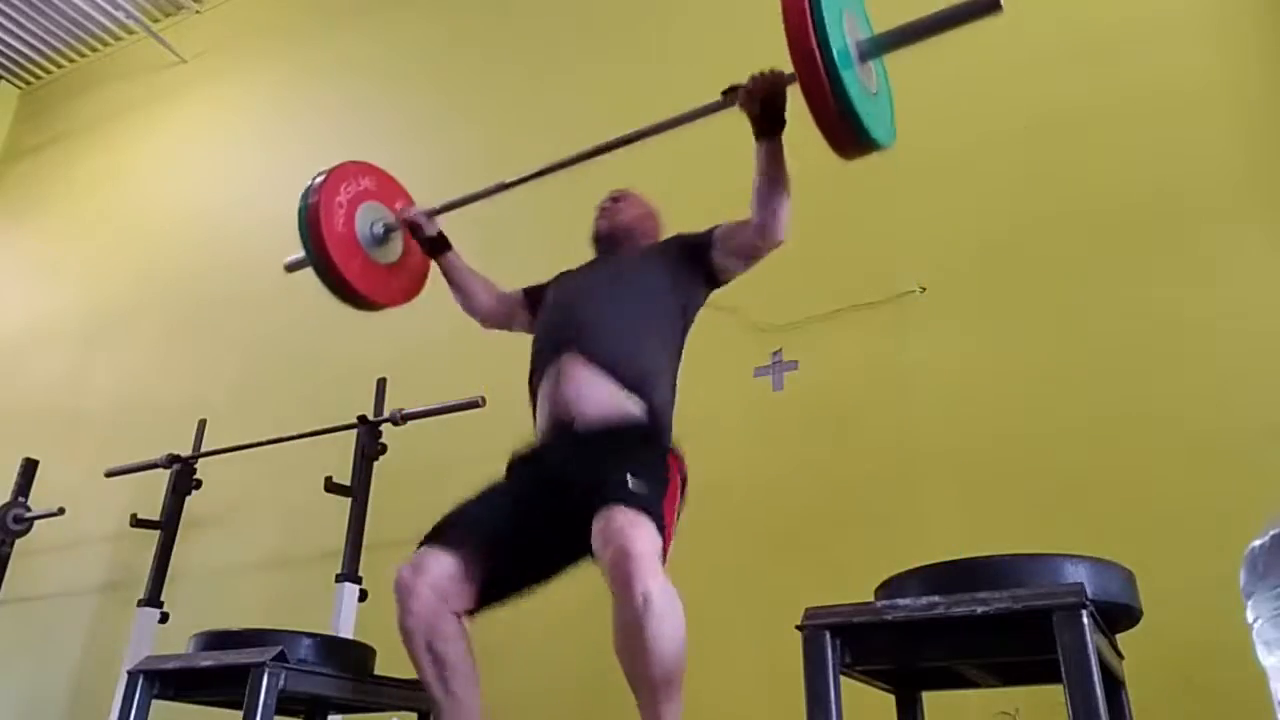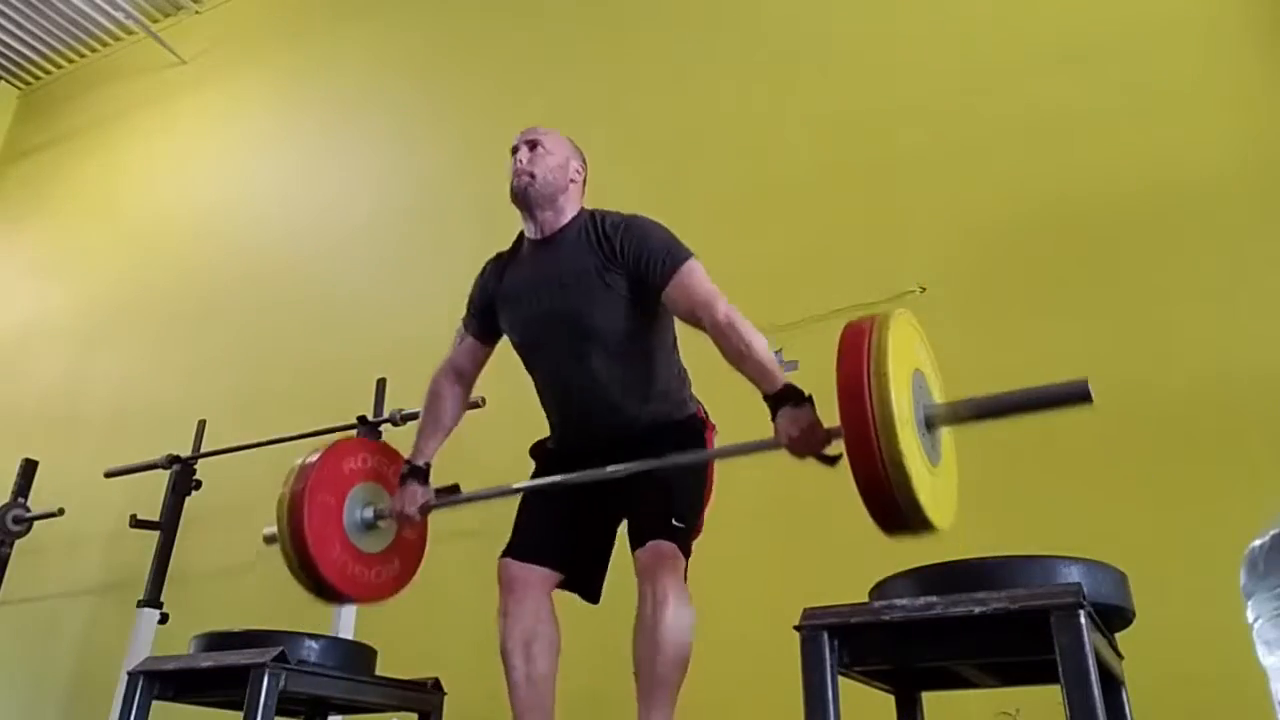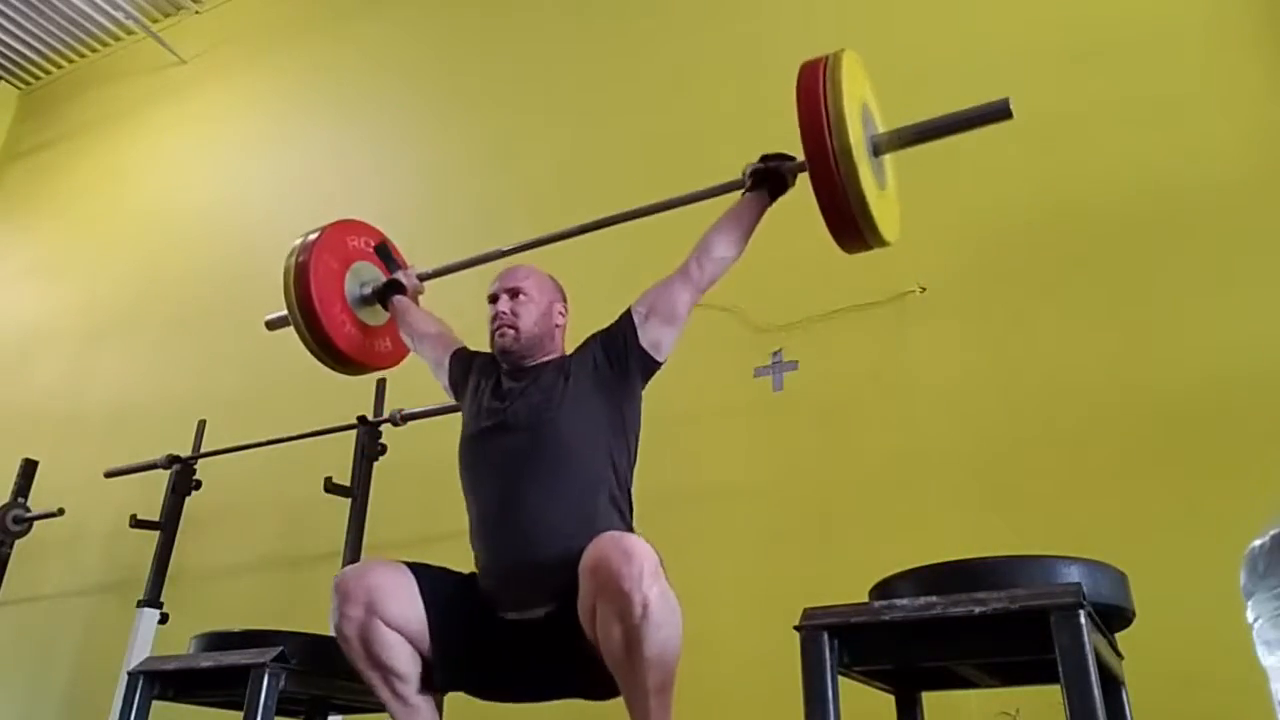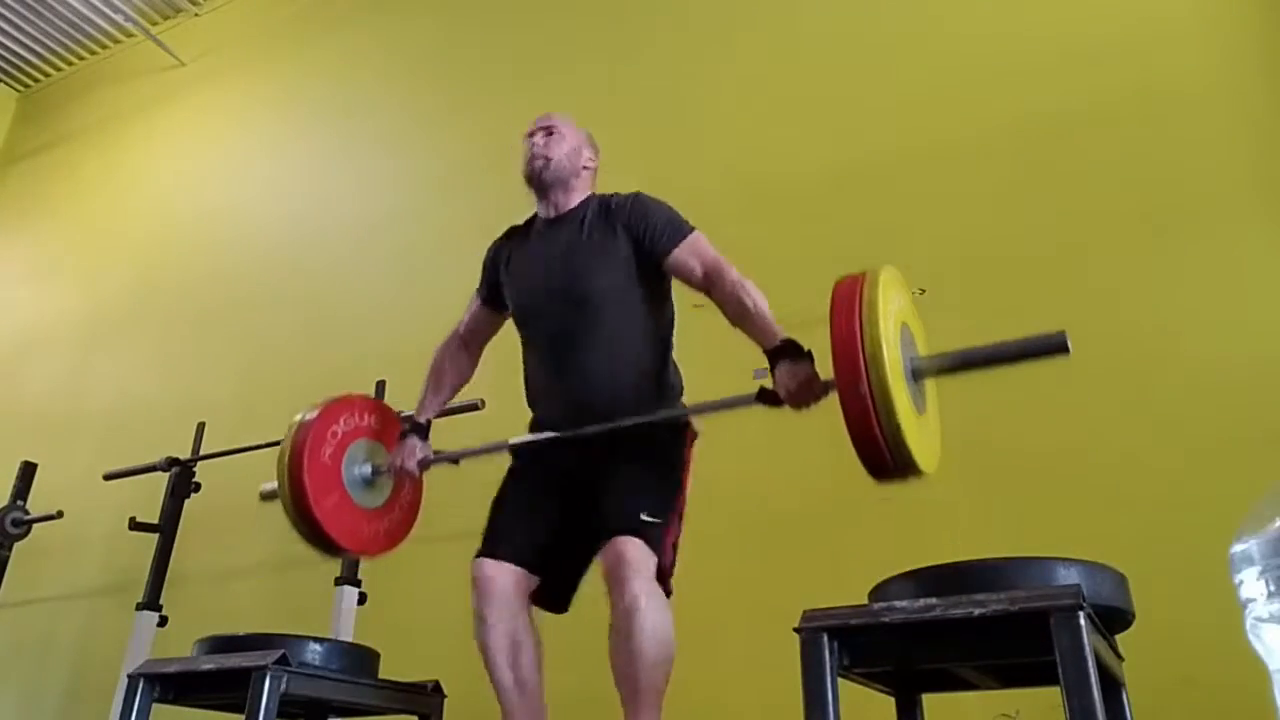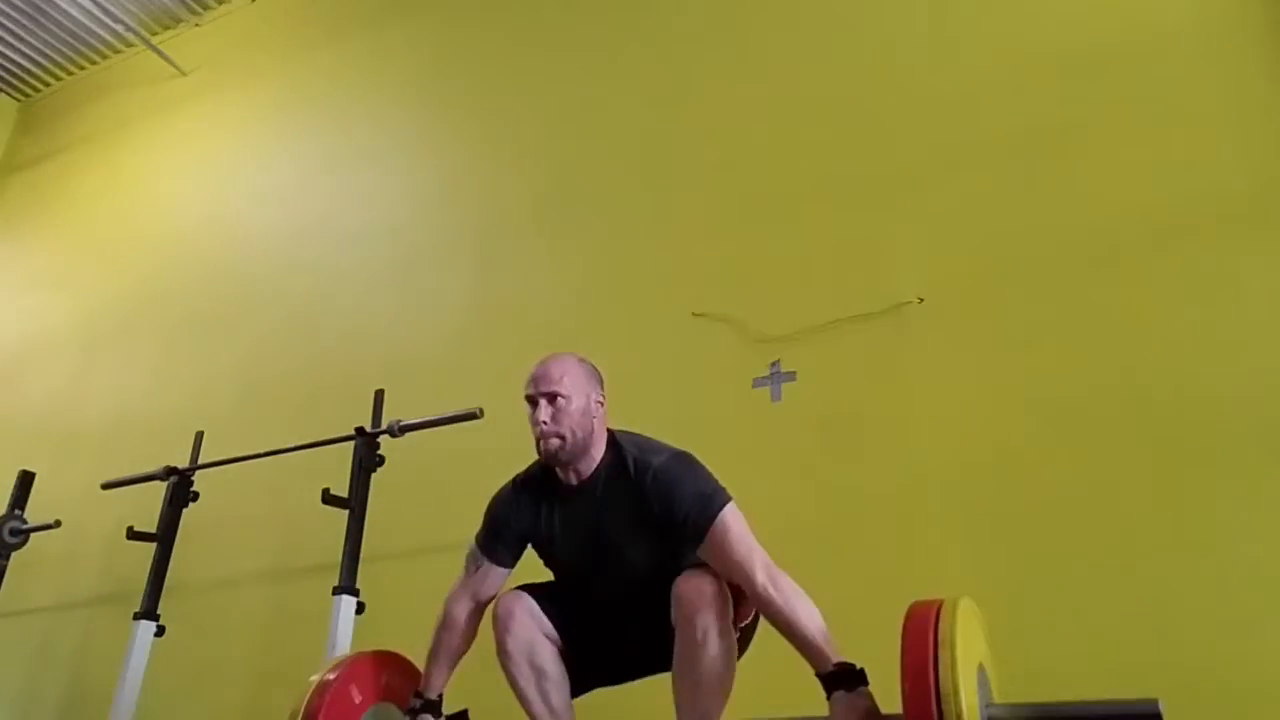
dt=1s
person 1, frame 1
left shoulder: (676, 260)
right shoulder: (565, 288)
left elbow: (767, 228)
right elbow: (491, 306)
left wrist: (767, 125)
right wrist: (436, 244)
left hip: (627, 448)
right hip: (548, 463)
left knee: (631, 559)
right knee: (419, 586)
person 1, frame 2
left shoulder: (626, 238)
right shoulder: (499, 278)
left elbow: (716, 315)
right elbow: (455, 376)
left wrist: (785, 399)
right wrist: (417, 469)
left hip: (664, 440)
right hip: (574, 451)
left knee: (659, 565)
right knee: (520, 578)
person 1, frame 3
left shoulder: (605, 369)
right shoulder: (478, 381)
left elbow: (695, 276)
right elbow: (428, 338)
left wrist: (762, 192)
left hip: (597, 619)
right hip: (497, 625)
left knee: (623, 561)
right knee: (359, 590)
person 1, frame 4
left shoulder: (630, 216)
right shoulder: (508, 251)
left elbow: (717, 276)
right elbow: (464, 341)
left wrist: (783, 353)
right wrist: (418, 427)
left hip: (643, 431)
right hip: (554, 443)
left knee: (630, 567)
right knee: (494, 580)
person 1, frame 5
left shoulder: (660, 474)
right shoulder: (521, 499)
left elbow: (759, 576)
right elbow: (468, 599)
left hip: (690, 613)
right hip: (604, 619)
left knee: (699, 590)
right knee: (514, 610)
